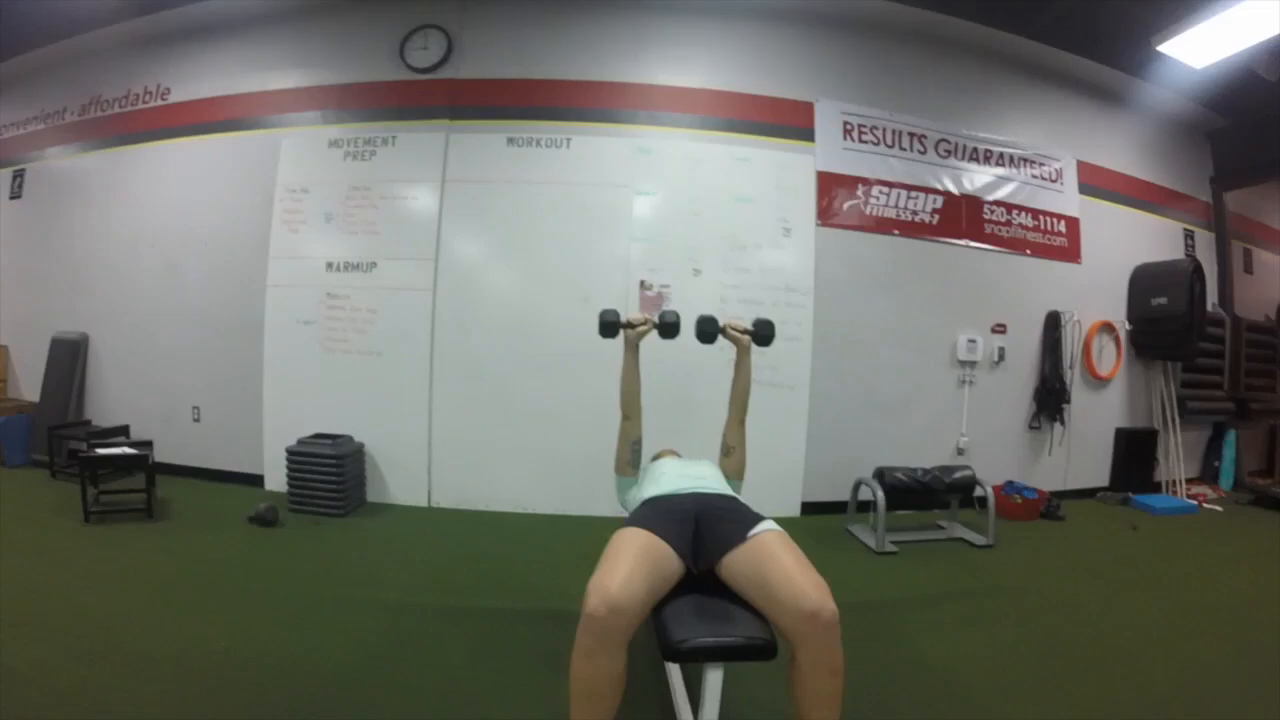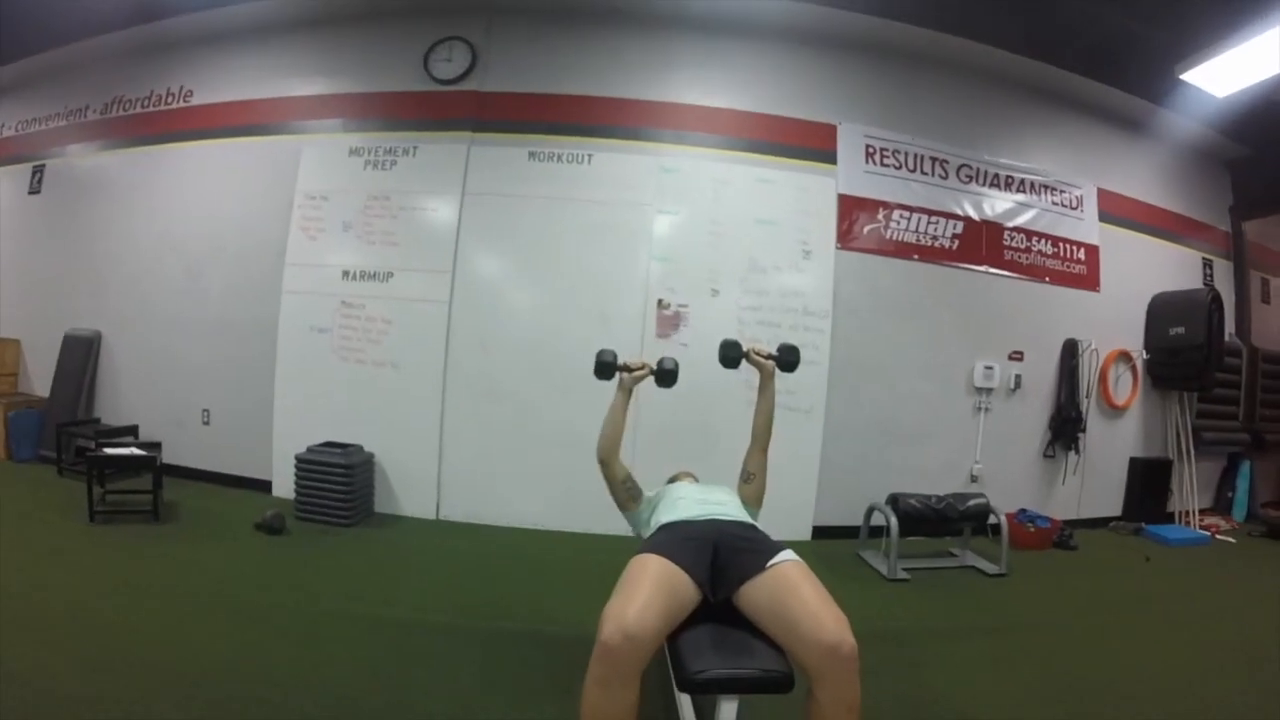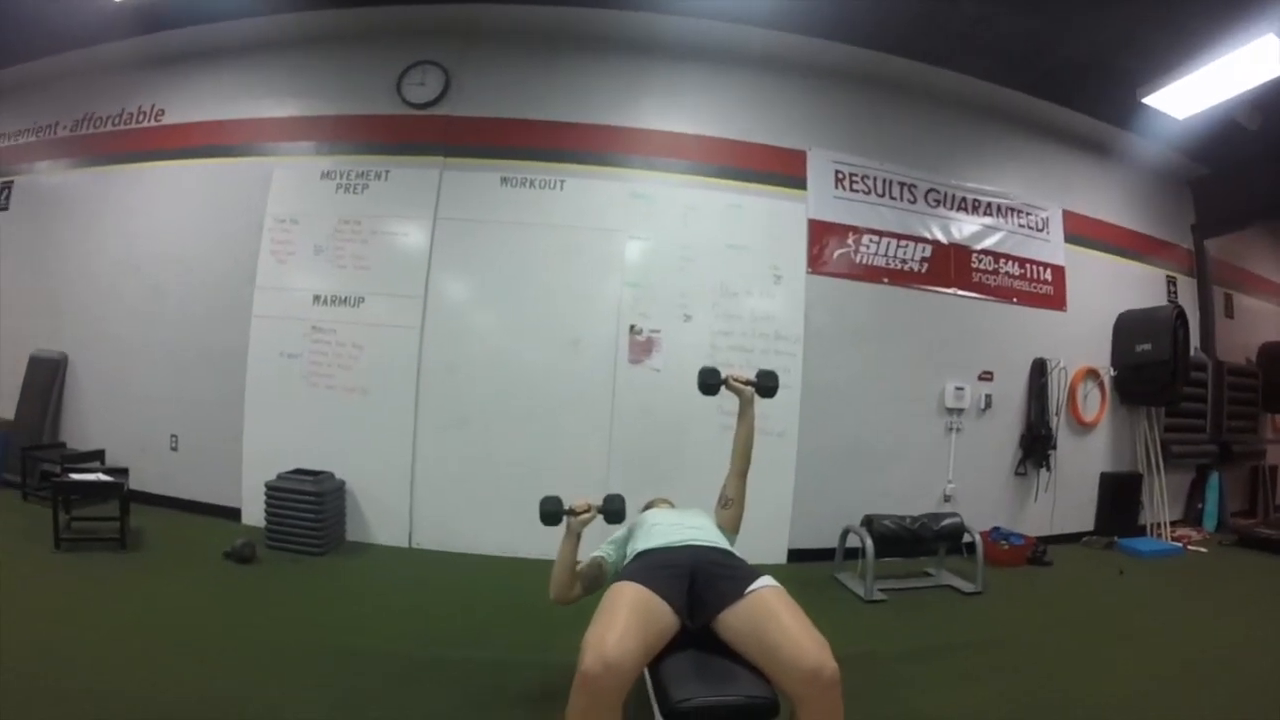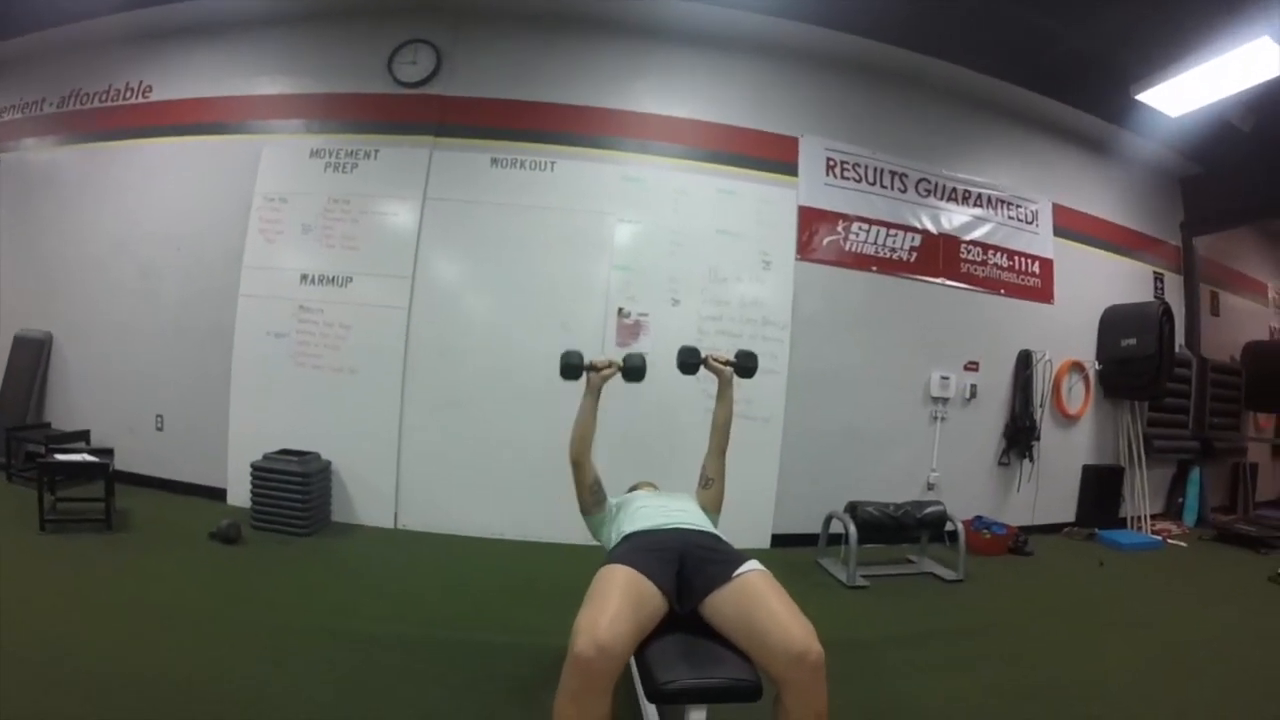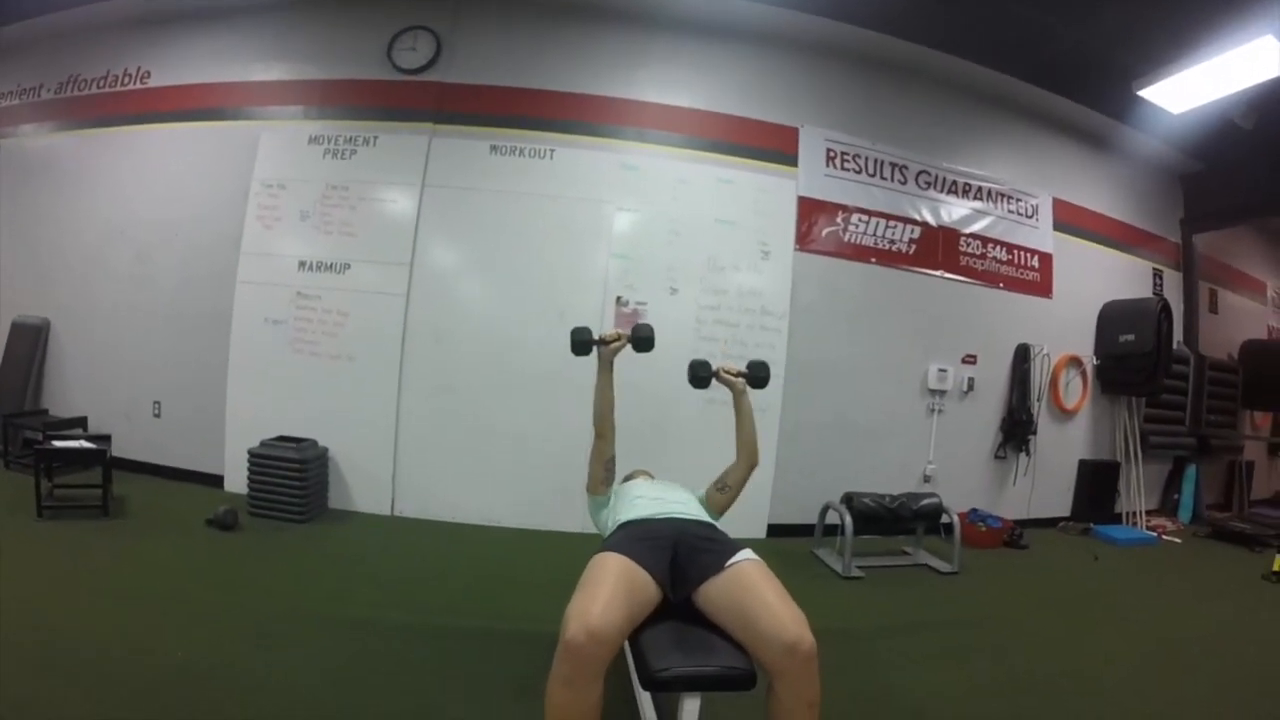
dt=0.7s
person 1, frame 1
left shoulder: (717, 475)
right shoulder: (638, 485)
left elbow: (736, 420)
right elbow: (630, 420)
left wrist: (743, 352)
right wrist: (630, 348)
left knee: (819, 616)
right knee: (603, 612)
person 1, frame 2
left shoulder: (734, 500)
right shoulder: (653, 507)
left elbow: (759, 448)
right elbow: (608, 458)
left wrist: (767, 378)
right wrist: (625, 390)
left knee: (838, 651)
right knee: (617, 643)
person 1, frame 3
left shoulder: (710, 524)
right shoulder: (628, 534)
left elbow: (737, 474)
right elbow: (563, 593)
left wrist: (746, 404)
right wrist: (574, 531)
left knee: (820, 674)
right knee: (598, 671)
person 1, frame 4
left shoulder: (695, 508)
right shoulder: (612, 514)
left elbow: (717, 453)
right elbow: (579, 460)
left wrist: (725, 384)
right wrist: (592, 390)
left knee: (806, 659)
right knee: (590, 655)
person 1, frame 5
left shoulder: (693, 500)
right shoulder: (611, 502)
left elbow: (746, 462)
right elbow: (604, 435)
left wrist: (739, 397)
right wrist: (605, 364)
left hip: (704, 538)
left knee: (798, 649)
right knee: (581, 641)
